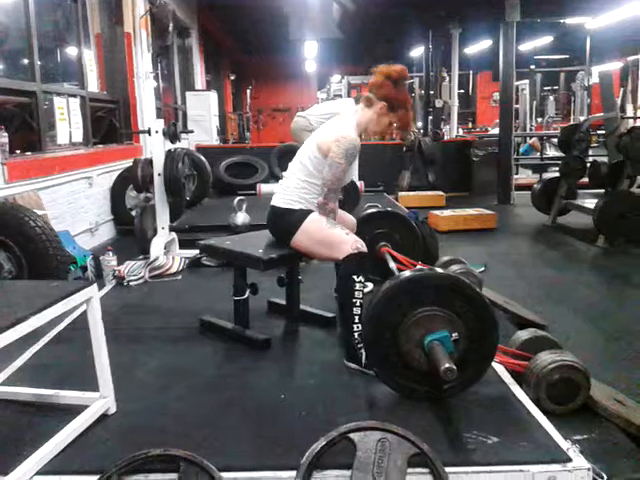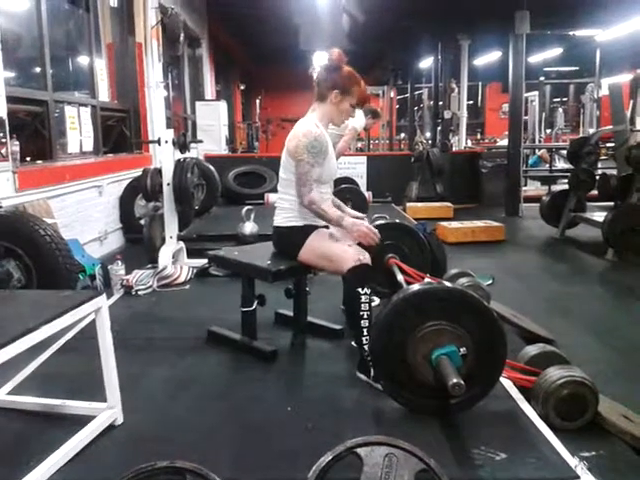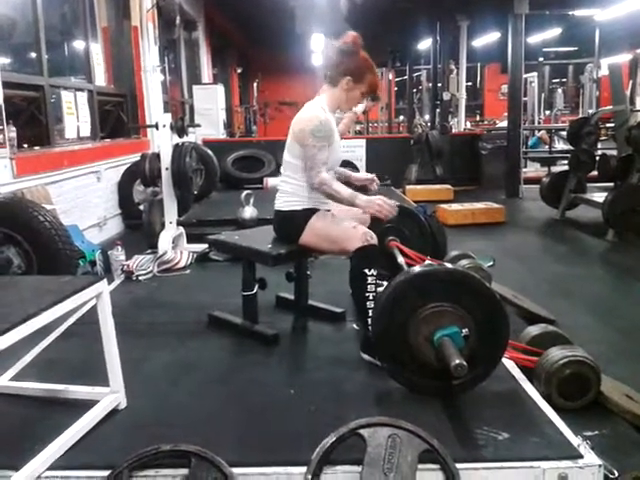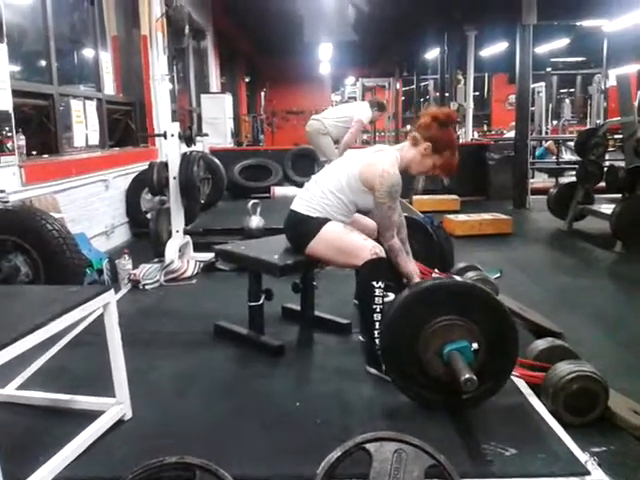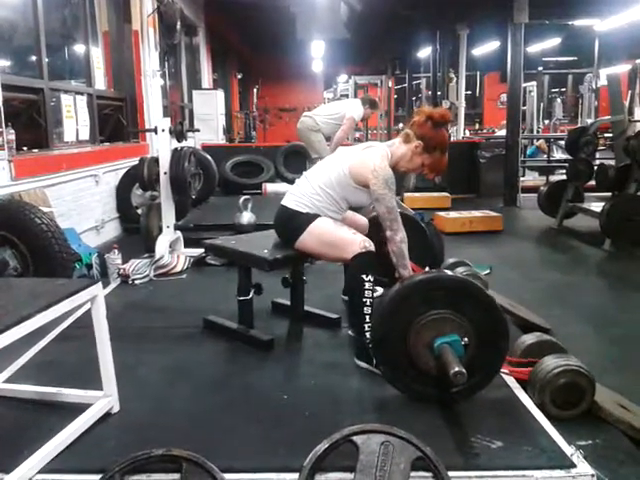
dt=1s
person 1, frame 1
left shoulder: (346, 123)
right shoulder: (347, 138)
right elbow: (328, 200)
left wrist: (343, 226)
right wrist: (338, 231)
left hip: (300, 207)
right hip: (289, 215)
left knee: (356, 230)
right knee: (354, 250)
left ankle: (352, 309)
right ankle: (355, 350)
person 1, frame 2
left shoulder: (315, 130)
right shoulder: (311, 134)
right elbow: (308, 197)
left wrist: (348, 214)
right wrist: (345, 222)
left hip: (308, 225)
right hip: (294, 230)
left knee: (362, 238)
right knee: (358, 261)
left ankle: (360, 310)
right ankle: (368, 362)
person 1, frame 3
left shoulder: (321, 113)
right shoulder: (317, 119)
right elbow: (317, 179)
left wrist: (353, 176)
right wrist: (365, 199)
left hip: (310, 207)
right hip: (295, 214)
left knee: (369, 218)
right knee: (364, 242)
left ankle: (370, 295)
right ankle: (371, 343)
person 1, frame 4
left shoulder: (387, 155)
right shoulder: (388, 172)
left elbow: (396, 220)
right elbow: (390, 238)
left wrist: (410, 263)
right wrist: (413, 279)
left hip: (318, 213)
right hip: (306, 221)
left knee: (377, 234)
right knee: (373, 255)
left ankle: (375, 309)
right ankle: (377, 357)
person 1, frame 5
left shoulder: (379, 151)
right shoulder: (379, 167)
left elbow: (388, 224)
right elbow: (394, 231)
left wrist: (402, 267)
left hip: (310, 209)
right hip: (295, 217)
left knee: (366, 228)
right knee: (362, 249)
left ankle: (355, 290)
right ankle: (366, 350)
